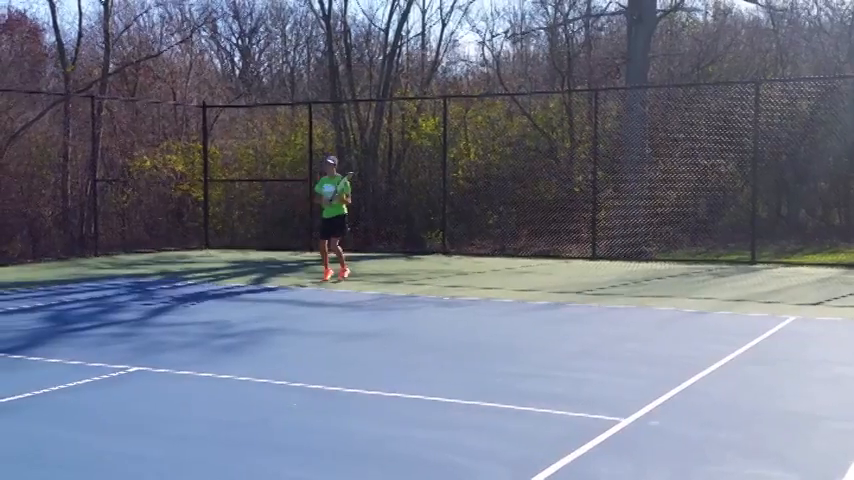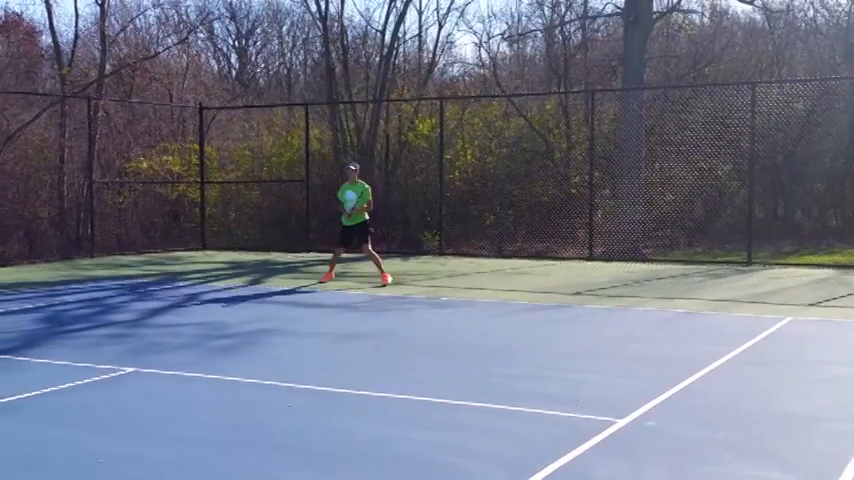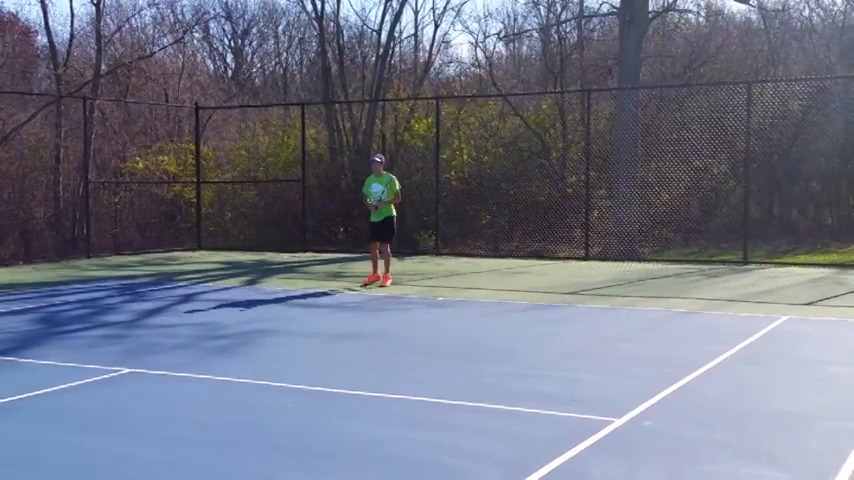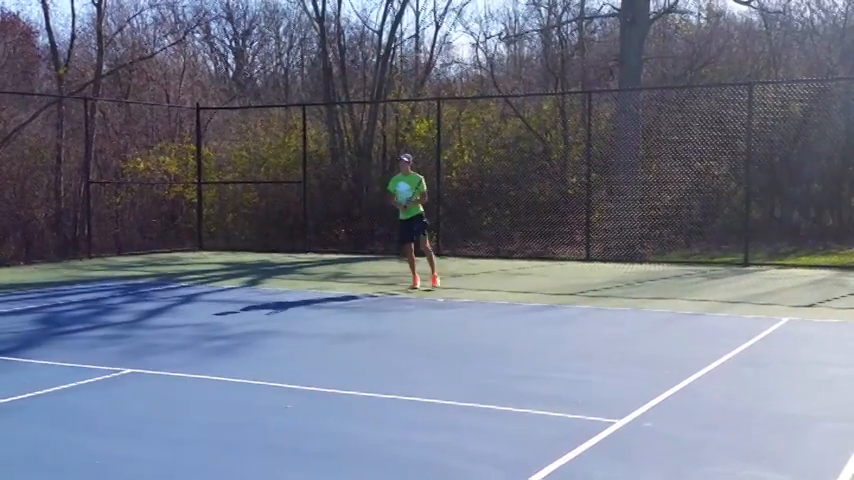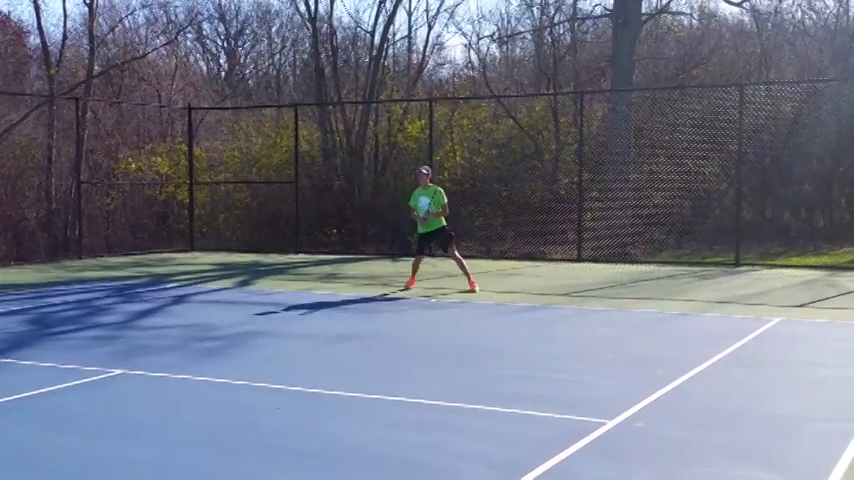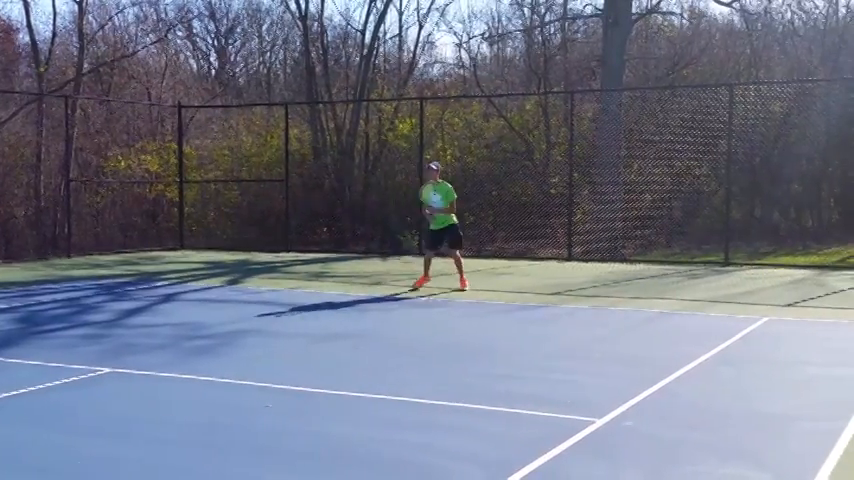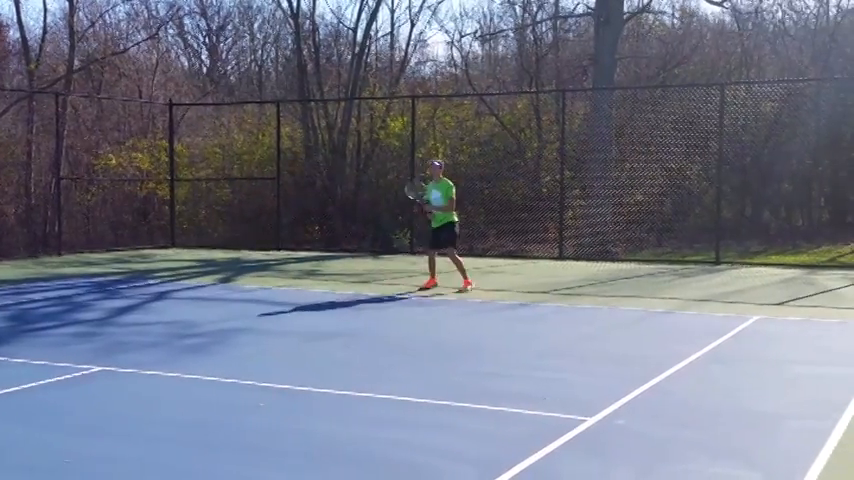
dt=0.2s
person 1, frame 1
left shoulder: (342, 181)
right shoulder: (322, 181)
left elbow: (349, 201)
right elbow: (317, 198)
left wrist: (340, 199)
right wrist: (324, 203)
left hip: (339, 215)
right hip: (326, 216)
left knee: (333, 243)
right knee: (322, 244)
left ankle: (344, 268)
right ankle: (327, 270)
person 1, frame 2
left shoulder: (364, 187)
right shoulder: (344, 187)
left elbow: (370, 207)
left wrist: (358, 210)
right wrist: (345, 212)
left hip: (361, 222)
right hip: (347, 223)
left knee: (367, 249)
right knee: (338, 250)
left ankle: (384, 275)
right ankle: (330, 273)
person 1, frame 3
left shoulder: (390, 179)
right shoulder: (369, 181)
left elbow: (398, 198)
right elbow: (366, 199)
left wrist: (384, 203)
right wrist: (370, 206)
left hip: (388, 216)
right hip: (375, 217)
left knee: (385, 246)
right knee: (373, 246)
left ankle: (387, 275)
right ankle: (375, 274)
person 1, frame 4
left shoulder: (418, 179)
right shoulder: (395, 179)
left elbow: (424, 198)
right elbow: (392, 199)
left wrist: (412, 203)
right wrist: (397, 205)
left hip: (417, 214)
right hip: (404, 217)
left knee: (425, 245)
right knee: (408, 248)
left ankle: (434, 275)
right ankle: (415, 277)
person 1, frame 5
left shoulder: (438, 191)
right shoulder: (416, 193)
left elbow: (445, 212)
right elbow: (413, 212)
left wrist: (432, 215)
right wrist: (418, 218)
left hip: (440, 227)
right hip: (423, 230)
left knee: (453, 254)
right knee: (418, 257)
left ankle: (471, 281)
right ankle: (412, 279)
person 1, frame 6
left shoulder: (447, 187)
right shoulder: (425, 189)
left elbow: (453, 209)
right elbow: (425, 207)
left wrist: (437, 210)
right wrist: (428, 214)
left hip: (450, 224)
right hip: (434, 226)
left knee: (454, 253)
right knee: (428, 253)
left ankle: (463, 279)
right ankle: (425, 277)
person 1, frame 7
left shoulder: (448, 185)
right shoulder: (430, 186)
left elbow: (451, 207)
left wrist: (433, 208)
right wrist: (429, 212)
left hip: (449, 222)
right hip: (436, 224)
left knee: (451, 253)
right knee: (431, 253)
left ankle: (467, 281)
right ankle: (433, 279)
